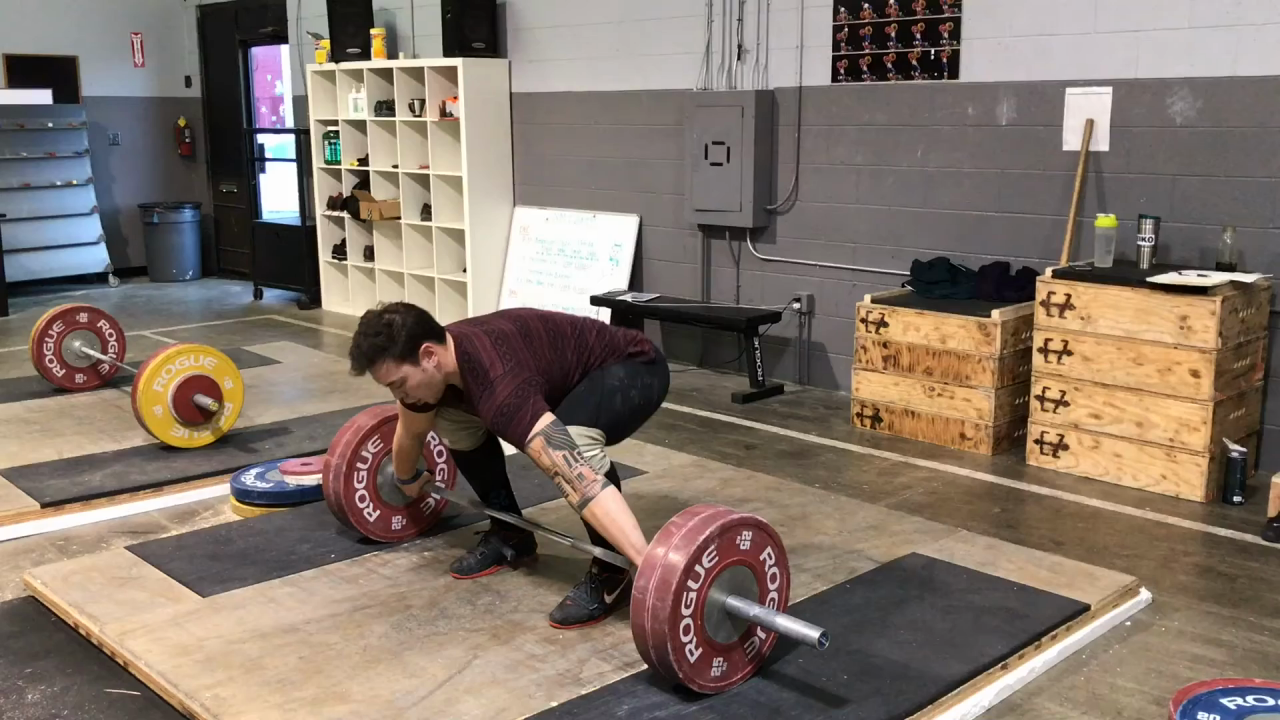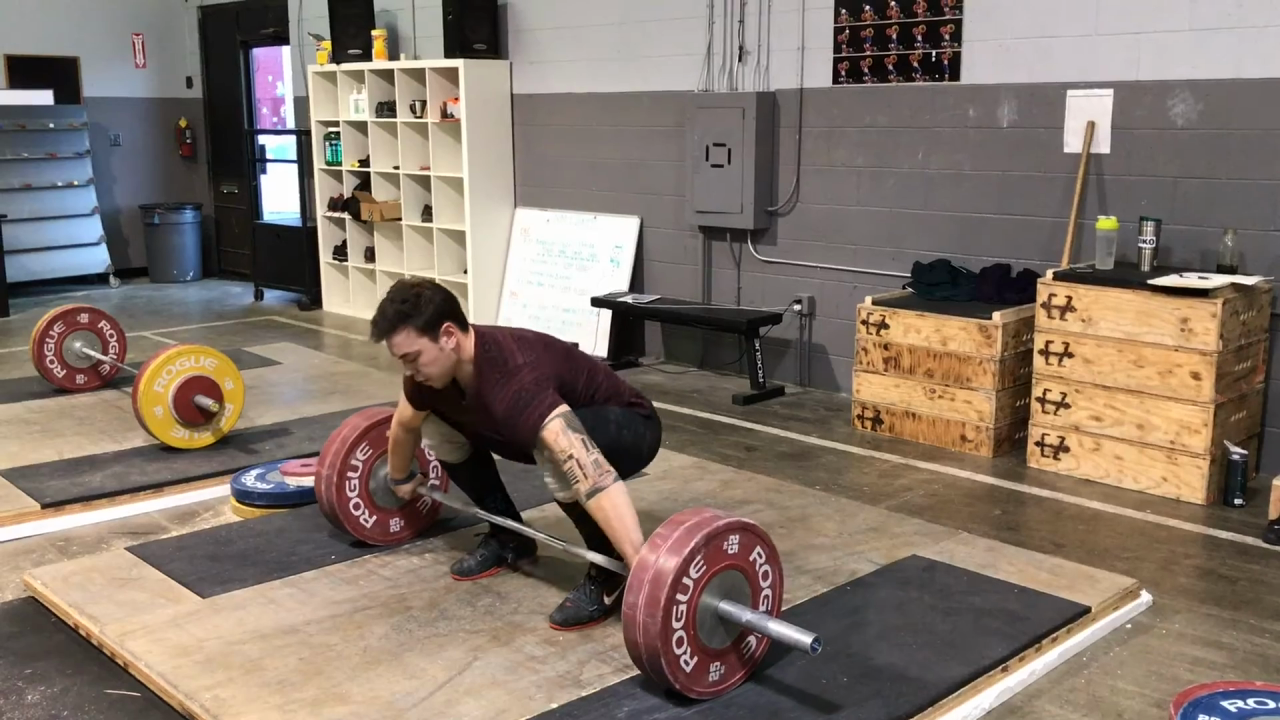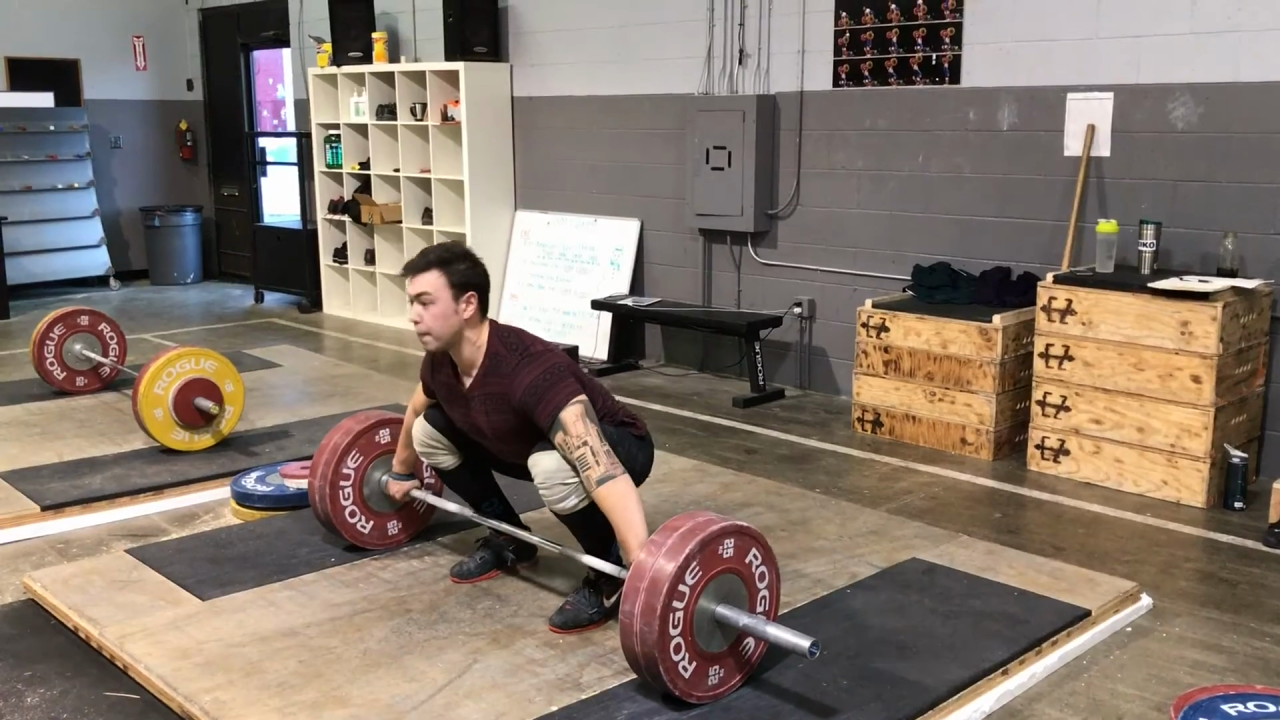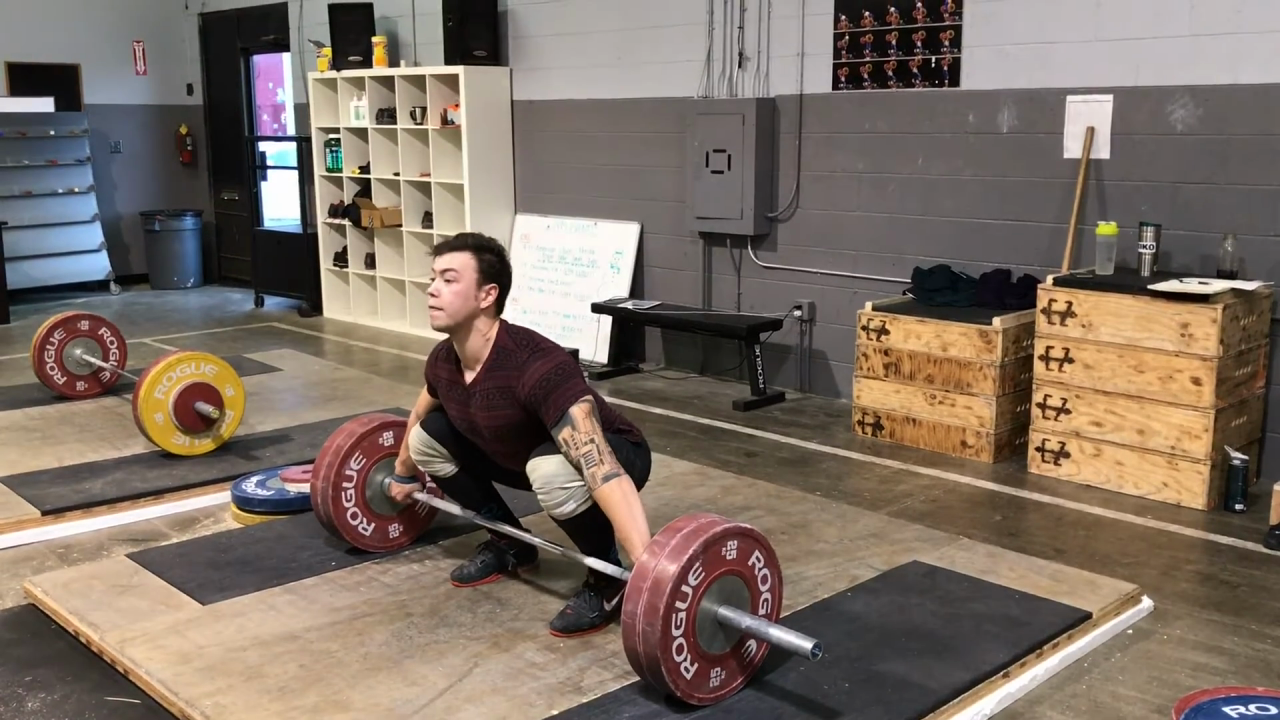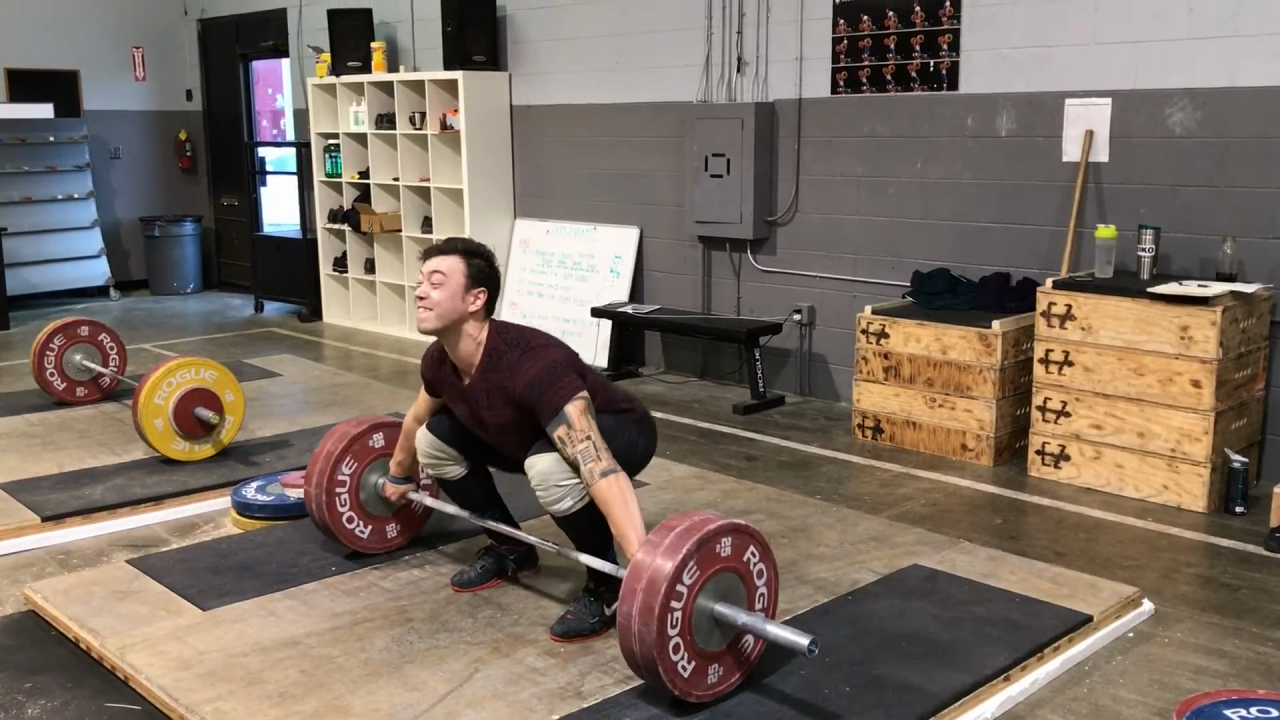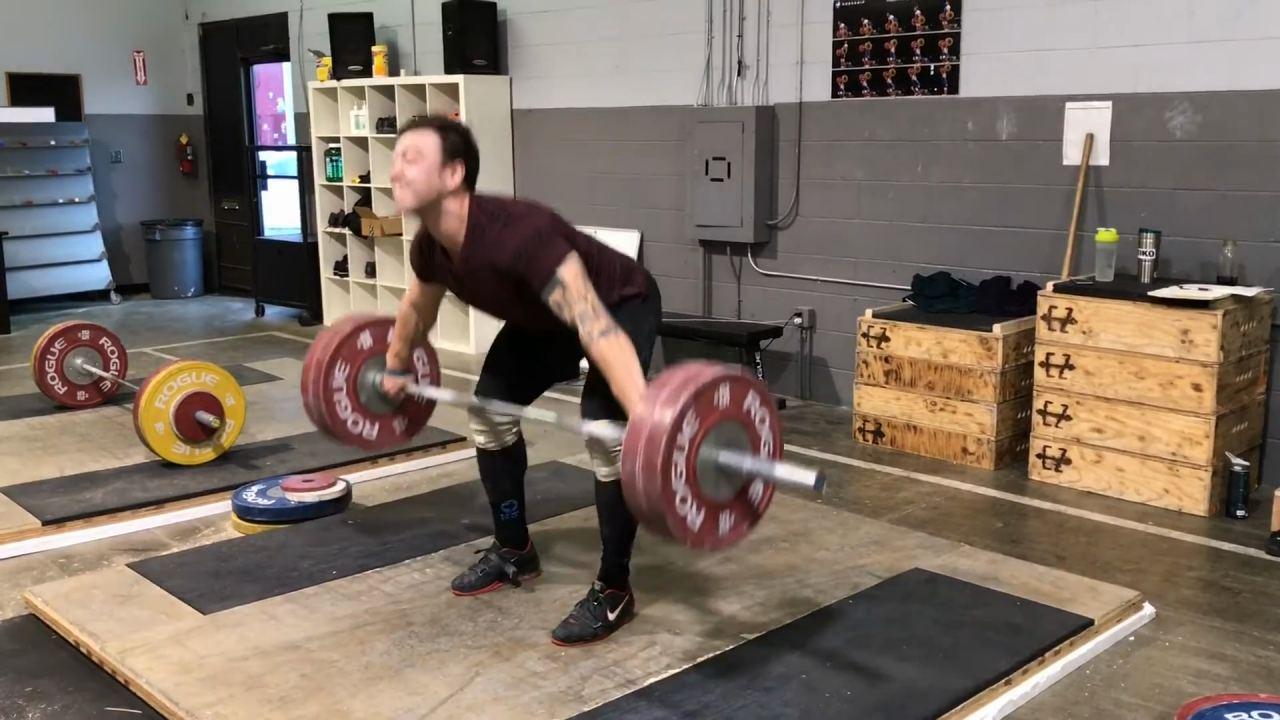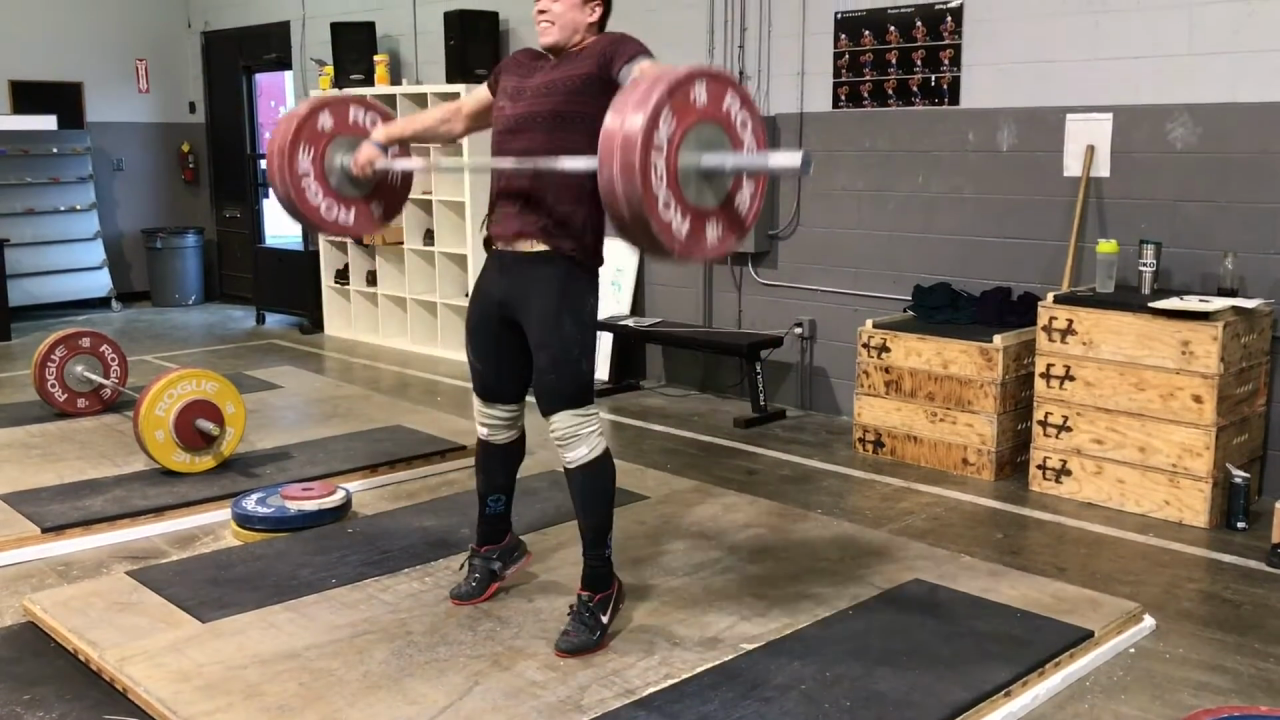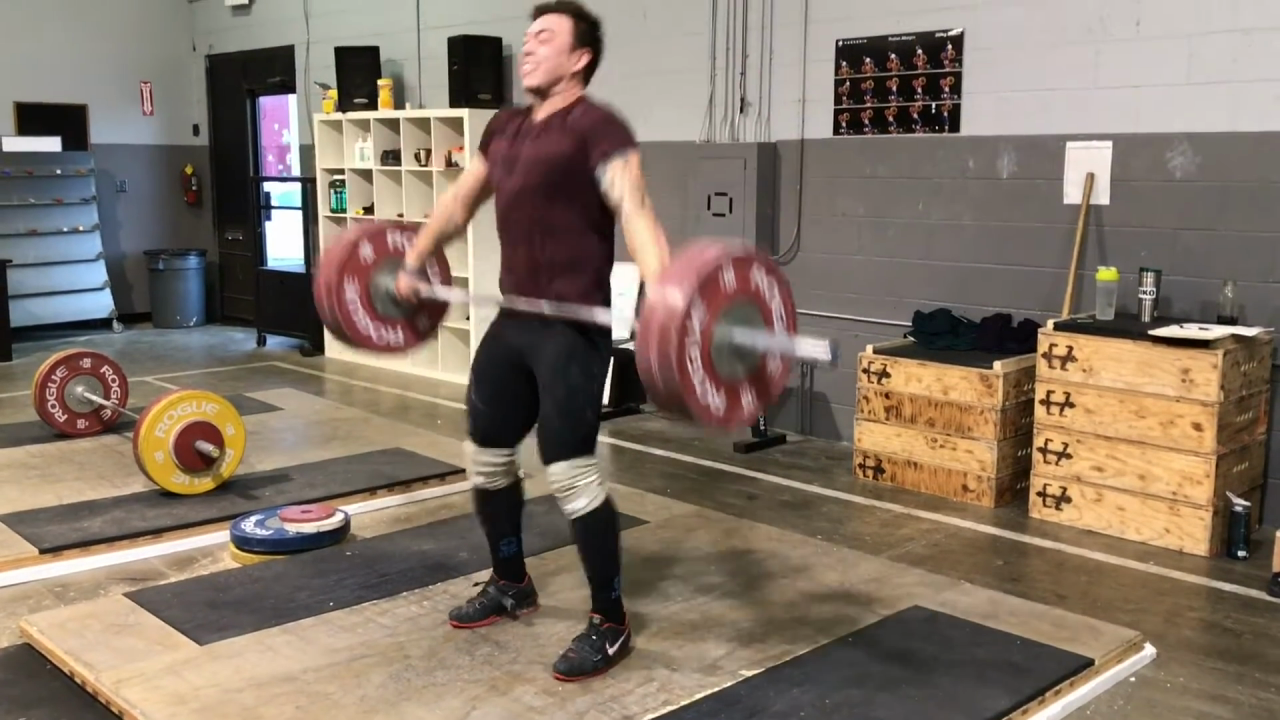
dt=0.5s
person 1, frame 1
left shoulder: (497, 383)
right shoulder: (432, 363)
left elbow: (578, 479)
right elbow: (410, 433)
right wrist: (407, 480)
left hip: (630, 370)
left knee: (573, 441)
right knee: (451, 419)
left ankle: (612, 572)
right ankle: (509, 534)
person 1, frame 2
left shoulder: (513, 378)
right shoulder: (433, 367)
left elbow: (588, 472)
right elbow: (405, 426)
right wrist: (400, 479)
left hip: (628, 425)
left knee: (562, 460)
right knee: (438, 429)
left ankle: (611, 573)
right ankle: (509, 538)
person 1, frame 3
left shoulder: (530, 369)
right shoulder: (440, 363)
left elbow: (598, 468)
right elbow: (415, 414)
right wrist: (401, 472)
left hip: (619, 445)
left knee: (553, 466)
right knee: (431, 430)
left ankle: (609, 575)
right ankle: (509, 540)
person 1, frame 4
left shoulder: (537, 367)
right shoulder: (443, 361)
left elbow: (602, 469)
right elbow: (419, 416)
right wrist: (403, 474)
left hip: (616, 453)
left knee: (552, 471)
right knee: (428, 437)
left ankle: (608, 580)
right ankle: (509, 544)
person 1, frame 5
left shoulder: (532, 364)
right shoulder: (440, 360)
left elbow: (599, 468)
right elbow: (419, 418)
right wrist: (399, 474)
left hip: (619, 427)
left knee: (549, 467)
right knee: (434, 441)
left ankle: (608, 588)
right ankle: (510, 549)
person 1, frame 6
left shoulder: (517, 233)
right shoulder: (430, 247)
left elbow: (595, 326)
right elbow: (417, 308)
right wrist: (395, 366)
left hip: (620, 305)
right hip: (539, 313)
left knee: (606, 434)
right knee: (489, 414)
left ankle: (613, 591)
right ankle: (513, 551)
person 1, frame 7
left shoulder: (610, 55)
right shoulder: (518, 67)
right elbow: (459, 115)
right wrist: (382, 138)
left hip: (558, 269)
right hip: (499, 266)
left knee: (572, 425)
right knee: (493, 417)
left ankle: (599, 589)
right ankle: (495, 546)
person 1, frame 8
left shoulder: (594, 127)
right shoulder: (506, 126)
left elbow: (635, 209)
right elbow: (460, 199)
right wrist: (414, 261)
left hip: (570, 330)
right hip: (512, 323)
left knee: (569, 472)
right knee: (485, 458)
left ankle: (609, 621)
right ankle: (510, 584)
